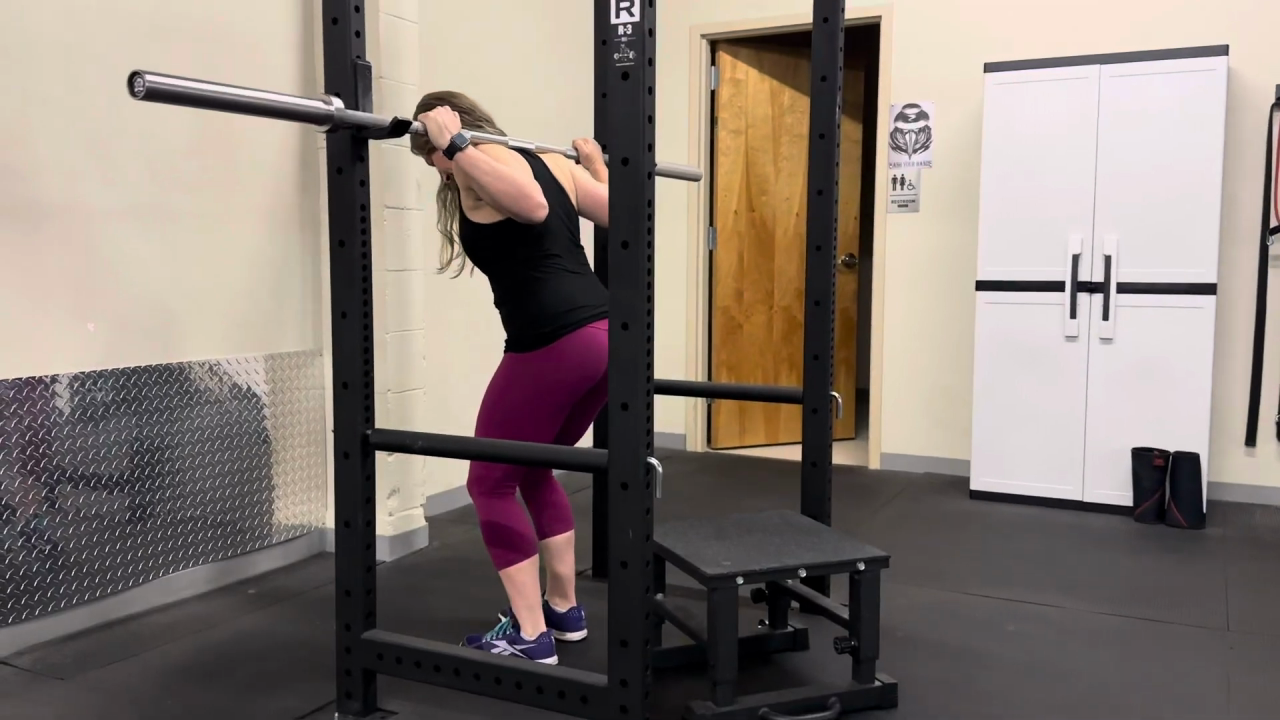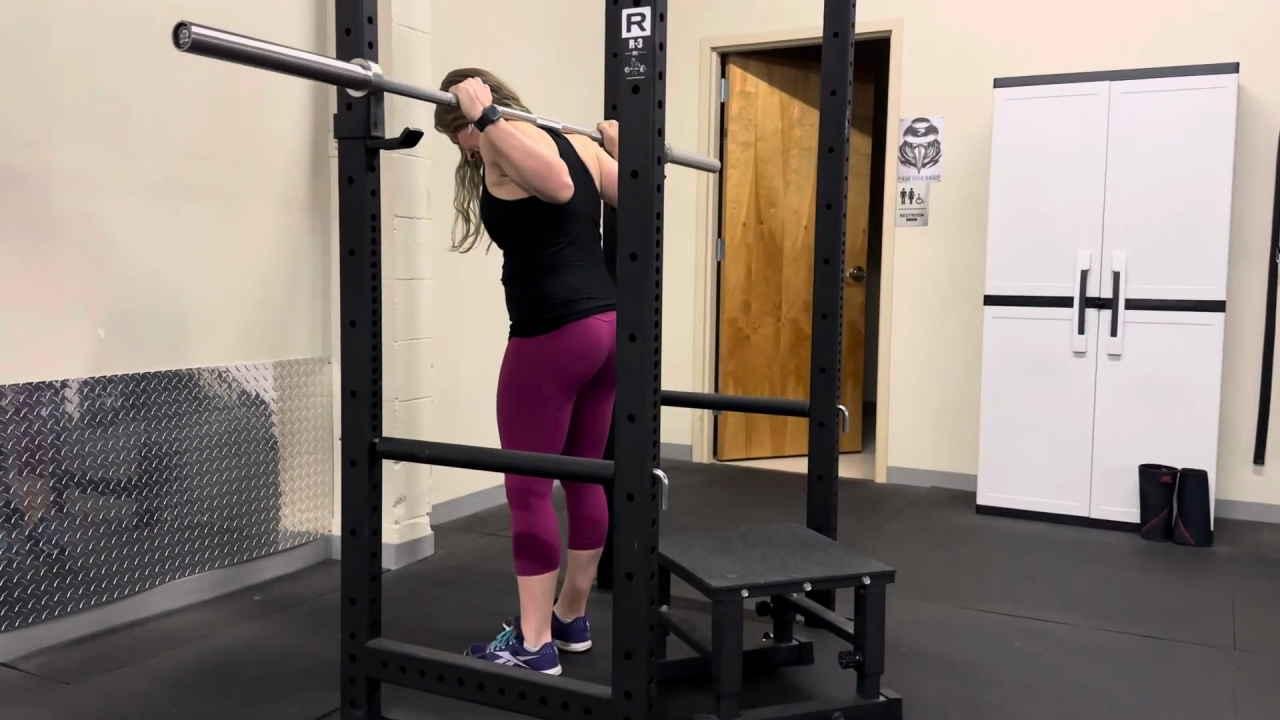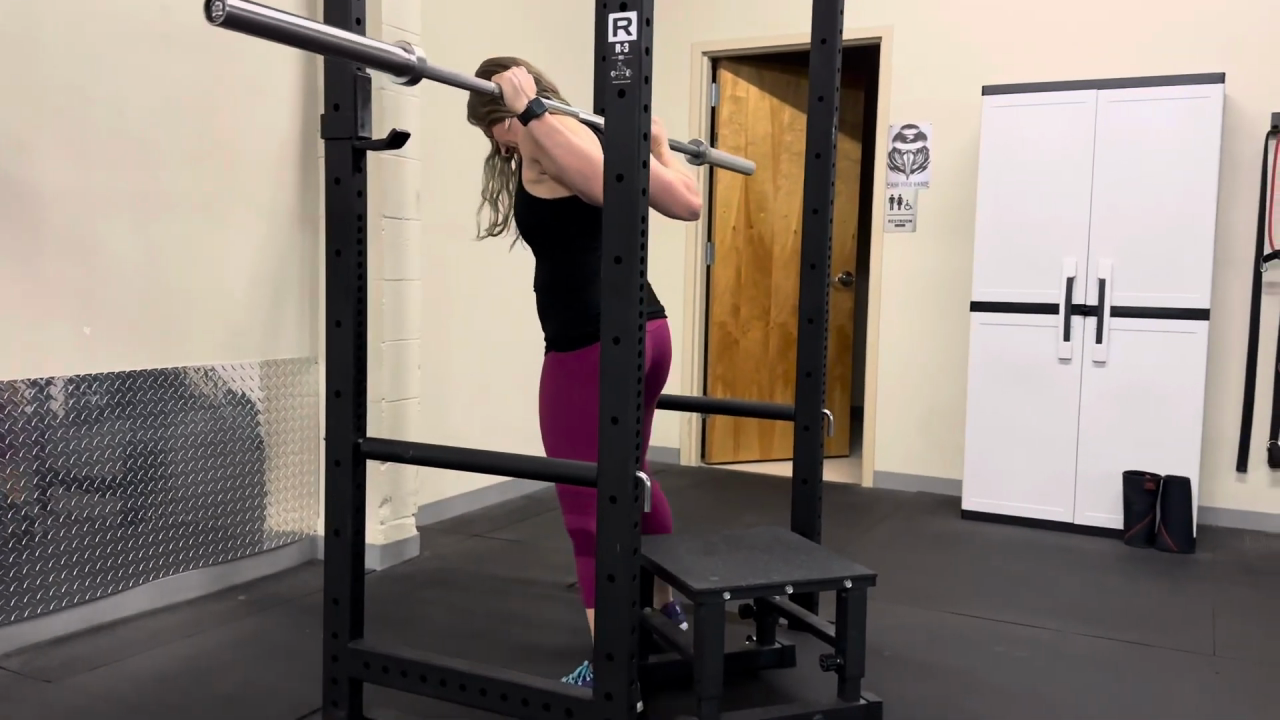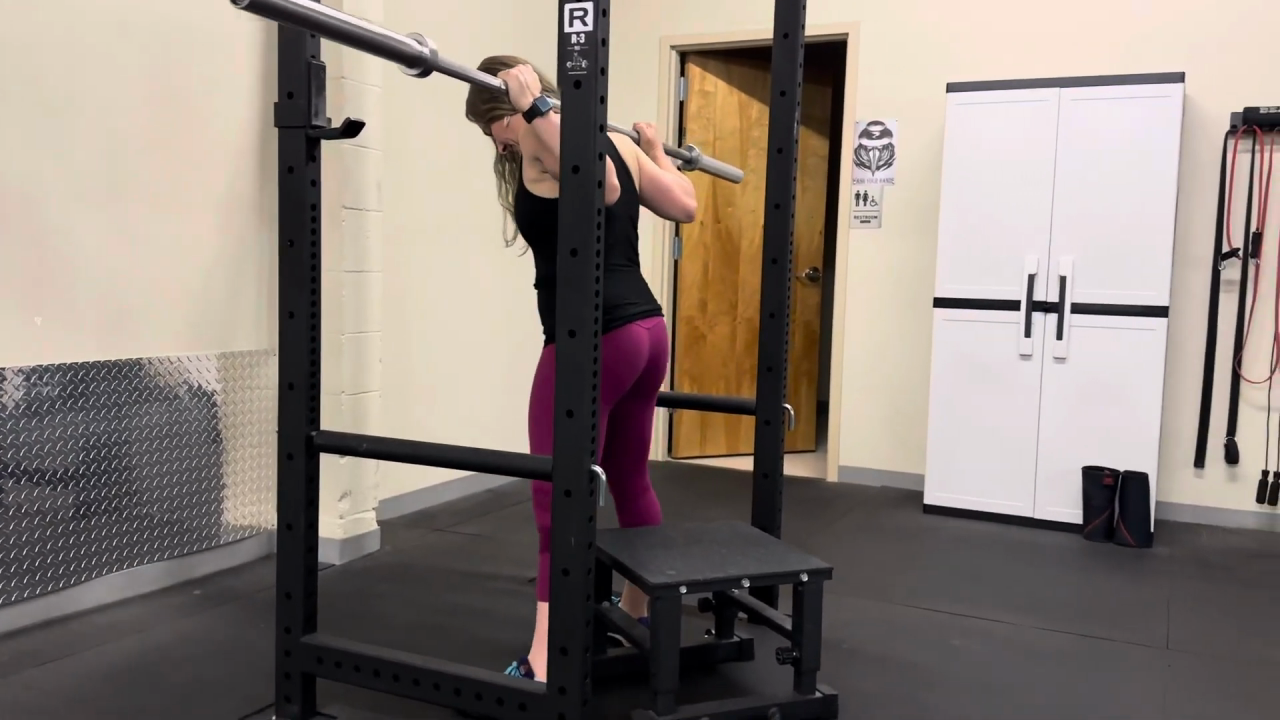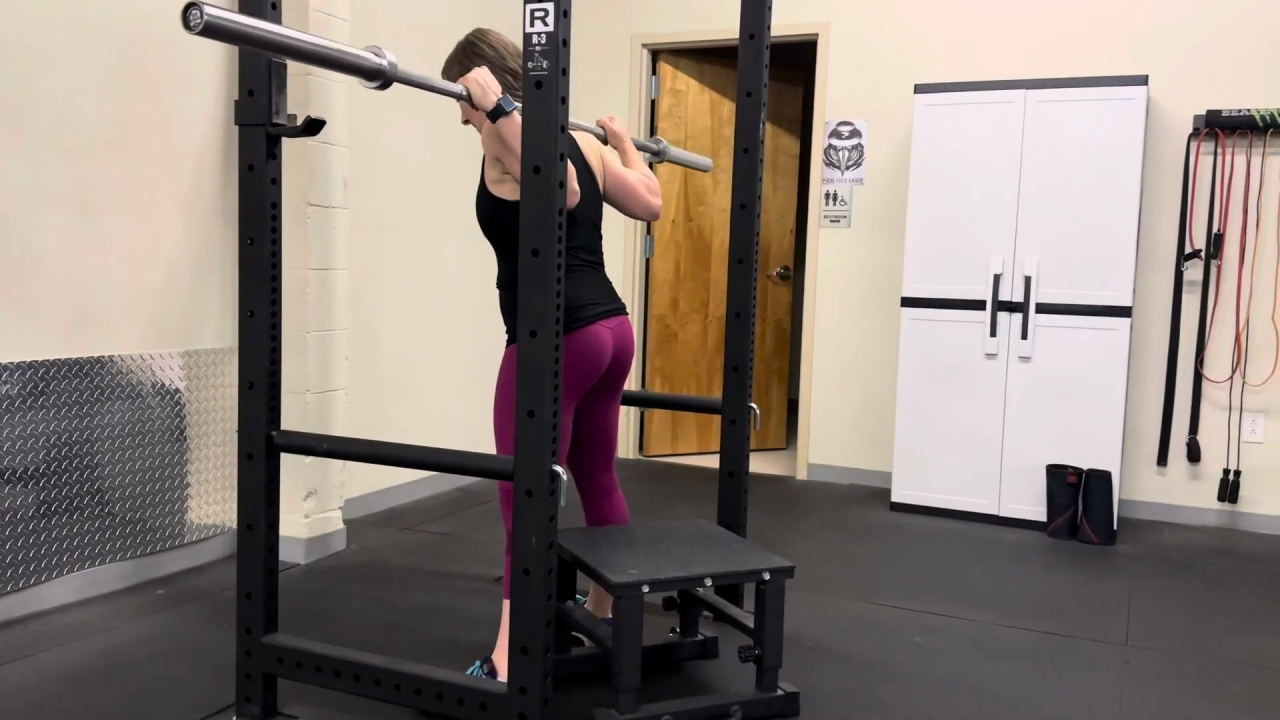
dt=1s
person 1, frame 1
left shoulder: (478, 164)
right shoulder: (552, 161)
left elbow: (531, 207)
left wrist: (455, 145)
right wrist: (597, 166)
left hip: (552, 346)
right hip: (603, 335)
left knee: (491, 485)
right knee: (534, 471)
left ankle: (530, 634)
right ankle: (564, 607)
person 1, frame 2
left shoulder: (505, 143)
right shoulder: (577, 142)
left elbow: (555, 185)
left wrist: (485, 117)
right wrist: (618, 149)
left hip: (553, 337)
right hip: (609, 328)
left knee: (529, 490)
right knee: (585, 480)
left ankle: (533, 643)
right ankle: (569, 617)
person 1, frame 3
left shoulder: (546, 138)
right shoulder: (614, 139)
left elbow: (600, 186)
right elbow: (689, 203)
left wrist: (530, 112)
right wrist: (660, 147)
left hip: (590, 350)
right hip: (650, 334)
left knee: (588, 508)
right ankle: (663, 602)
person 1, frame 4
left shoulder: (540, 143)
right shoulder: (616, 142)
left elbow: (597, 183)
right elbow: (684, 204)
left wrist: (534, 109)
right wrist: (655, 150)
left hip: (591, 343)
right hip: (647, 333)
left knee: (558, 503)
right knee: (630, 484)
left ankle: (544, 664)
right ankle: (638, 610)
person 1, frame 5
left shoulder: (505, 140)
right shoulder: (582, 139)
left elbow: (563, 189)
right elbow: (649, 203)
left wrist: (498, 109)
right wrist: (624, 143)
left hip: (555, 342)
right hip: (611, 330)
right knee: (598, 482)
left ankle: (508, 663)
right ankle: (604, 610)
